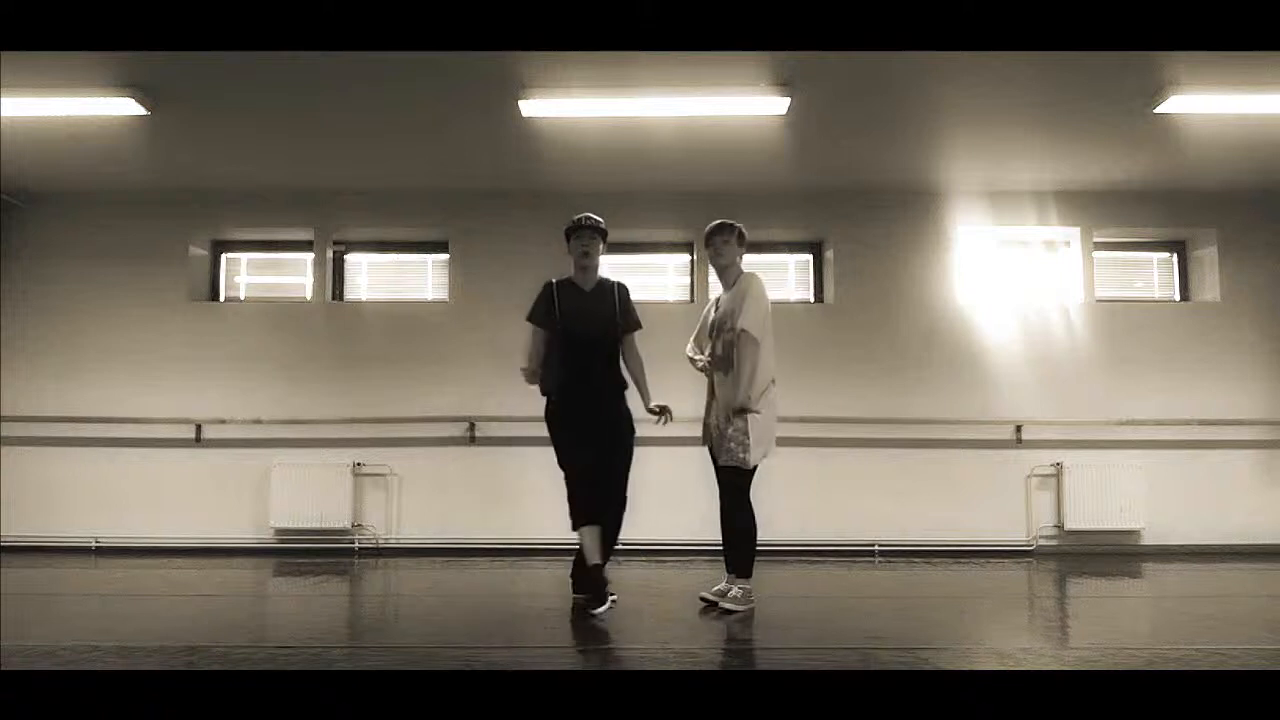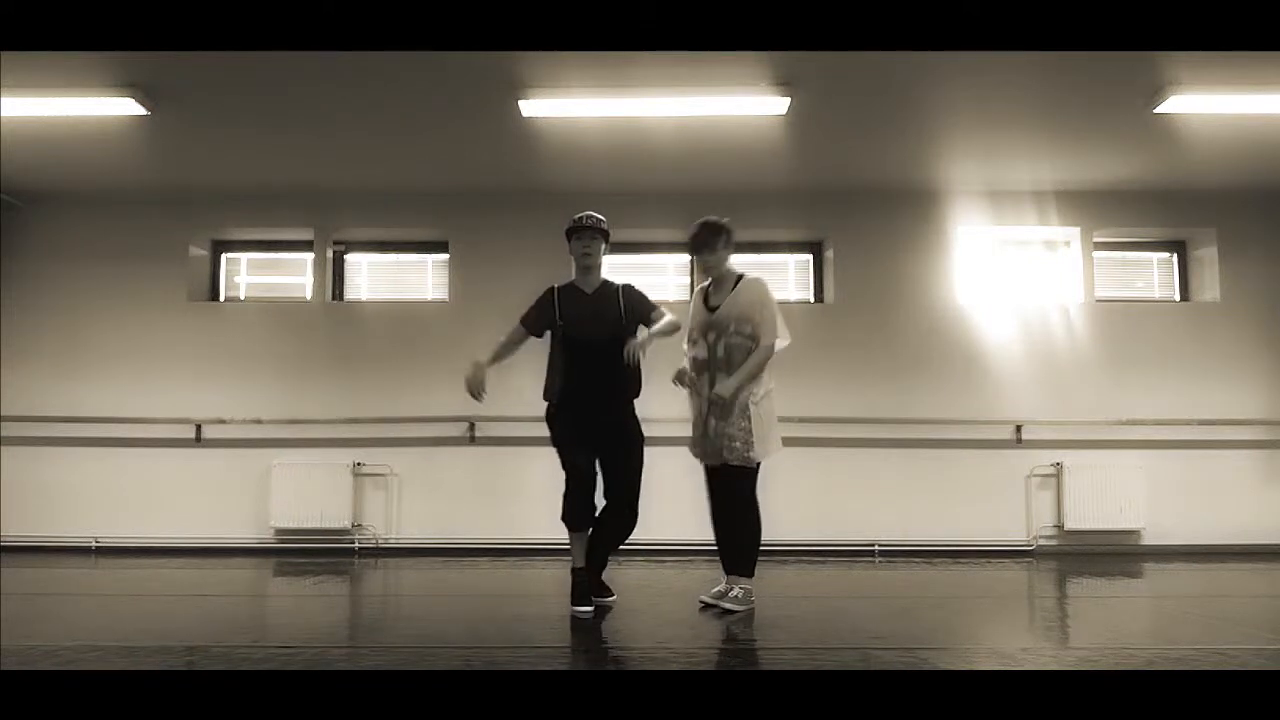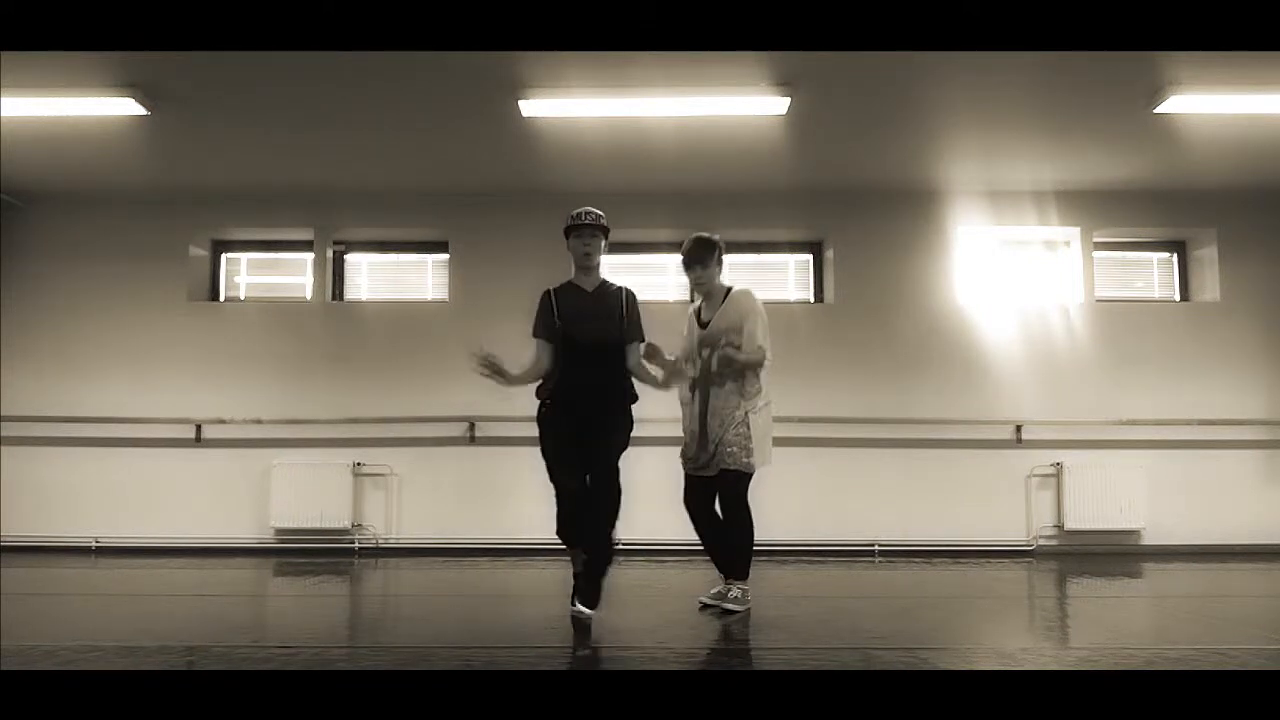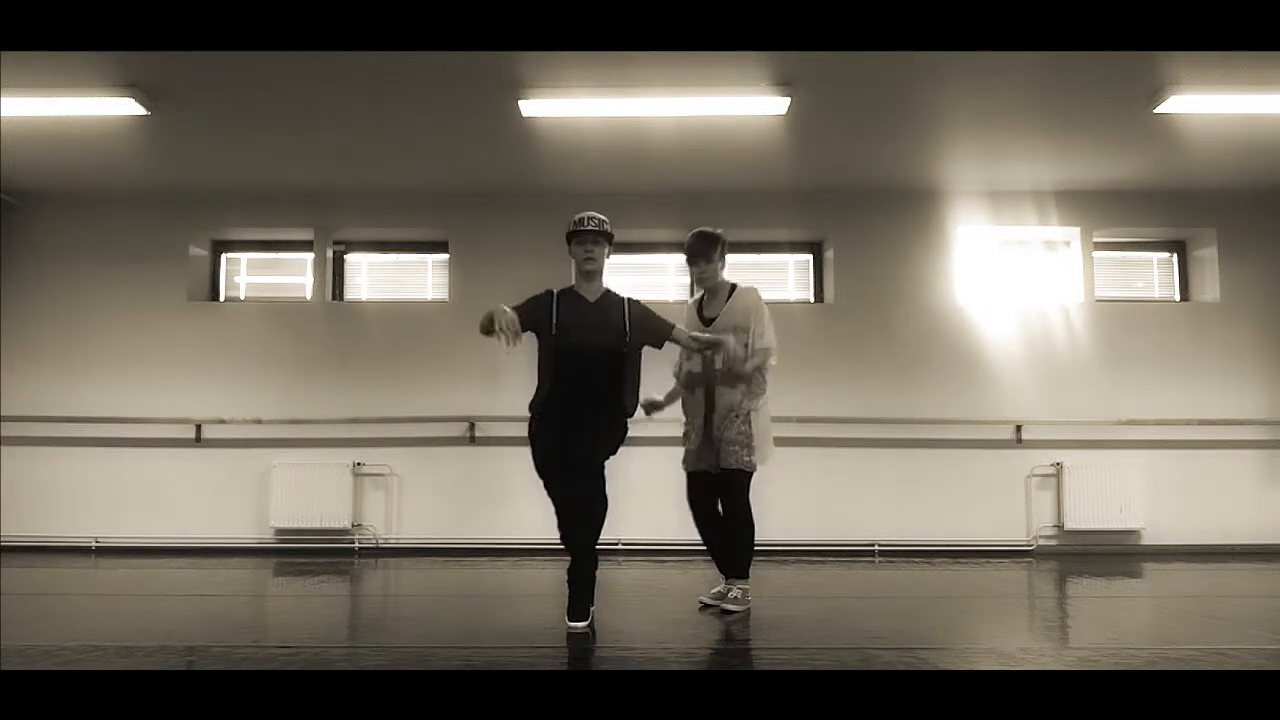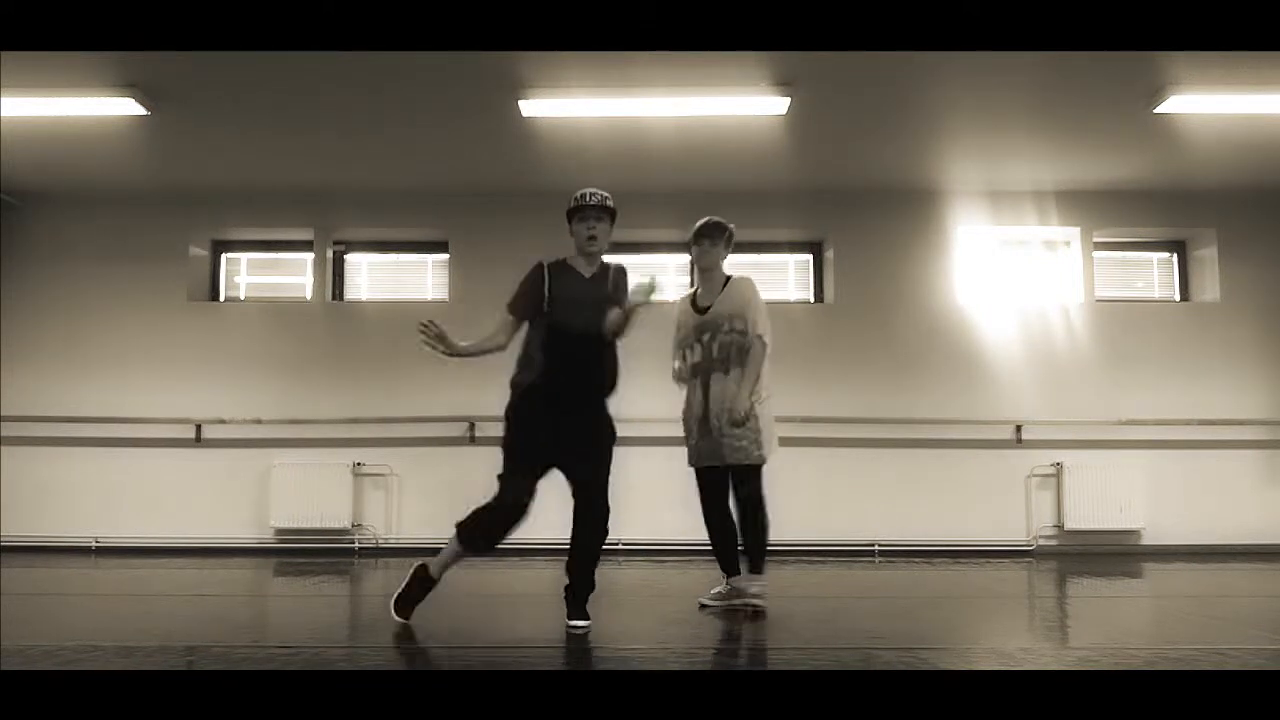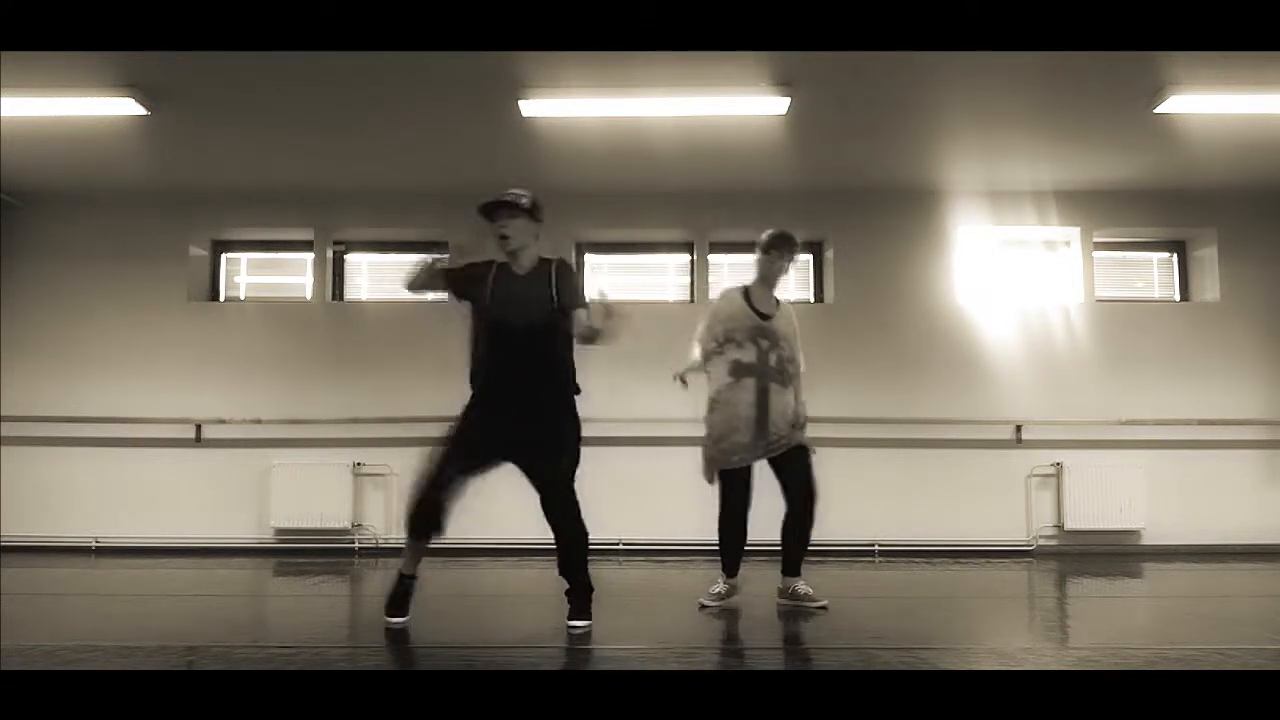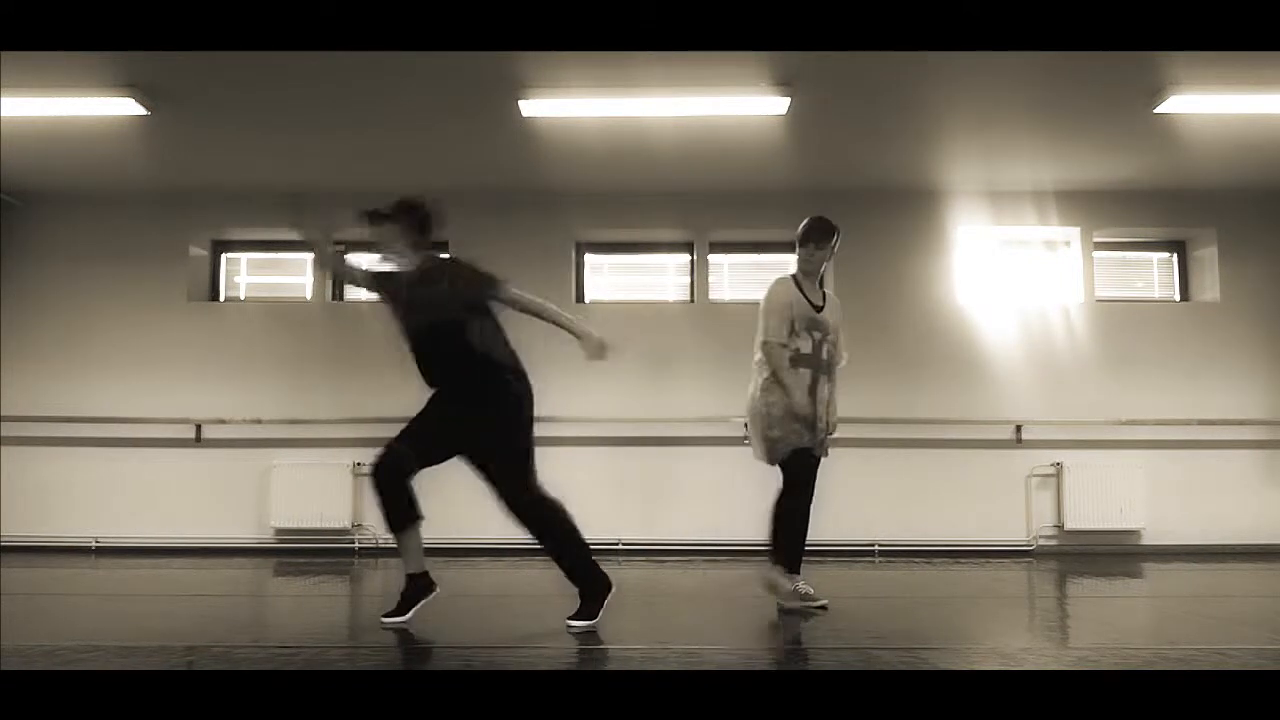
dt=0.7s
person 1, frame 1
left shoulder: (618, 293)
right shoulder: (553, 293)
left elbow: (629, 351)
right elbow: (538, 350)
left wrist: (647, 398)
right wrist: (533, 374)
left hip: (610, 405)
right hip: (567, 404)
left knee: (612, 492)
right knee: (582, 481)
left ankle: (585, 577)
right ankle: (593, 576)
person 1, frame 2
left shoulder: (625, 296)
right shoulder: (555, 299)
left elbow: (672, 321)
right elbow: (515, 337)
left wrist: (646, 336)
right wrist: (483, 363)
left hip: (617, 411)
right hip: (569, 410)
left knee: (624, 500)
right knee: (579, 479)
left ankle: (592, 567)
right ankle: (580, 575)
person 1, frame 3
left shoulder: (623, 299)
right shoulder: (553, 299)
left elbow: (632, 360)
right elbow: (543, 364)
left wrist: (659, 380)
right wrist: (509, 376)
left hip: (611, 409)
right hip: (561, 412)
left knee: (605, 480)
right knee: (572, 494)
left ankle: (591, 581)
right ankle: (585, 574)
person 1, frame 4
left shoulder: (629, 311)
right shoulder: (548, 304)
left elbow: (687, 338)
right elbow: (487, 326)
left wrist: (720, 341)
right wrist: (500, 314)
left hip: (603, 422)
right hip: (553, 423)
left knee: (584, 498)
right knee: (575, 503)
left ankle: (580, 593)
right ankle: (582, 591)
person 1, frame 5
left shoulder: (616, 277)
right shoulder: (544, 275)
left elbow: (611, 330)
right elbow: (502, 336)
left wrist: (630, 311)
right wrist: (456, 348)
left hip: (589, 413)
right hip: (537, 407)
left knee: (593, 506)
right knee: (512, 502)
left ankle: (578, 601)
right ankle: (430, 573)
person 1, frame 6
left shoulder: (560, 274)
right shoulder: (484, 275)
left elbow: (582, 330)
right elbow: (415, 284)
left wrist: (596, 329)
right wrist: (445, 259)
left hip: (550, 411)
right hip: (491, 407)
left knee: (560, 503)
right knee: (439, 481)
left ankle: (579, 598)
right ankle: (406, 577)
person 1, frame 7
left shoulder: (453, 274)
right shoulder: (402, 282)
left elbow: (520, 299)
right elbow: (348, 275)
left wrist: (579, 329)
left hip: (499, 393)
right hip: (455, 397)
left knee: (518, 492)
right knee: (390, 468)
left ankle: (593, 583)
right ankle: (417, 580)
person 2, frame 1
left shoulder: (750, 284)
right shoulder: (715, 303)
left elbow: (749, 337)
right elbow: (695, 346)
left wrist: (744, 393)
right wrist: (702, 362)
left hip: (746, 407)
right hip: (718, 406)
left knee: (738, 494)
right knee: (727, 496)
left ankle: (744, 584)
right ankle: (731, 578)
person 2, frame 2
left shoulder: (754, 289)
right shoulder: (700, 296)
left elbow: (767, 346)
left wrist: (733, 384)
right wrist: (686, 368)
left hip: (745, 405)
right hip: (709, 408)
left knee: (742, 495)
right knee: (719, 497)
left ankle: (745, 583)
right ankle: (730, 578)
person 2, frame 3
left shoulder: (744, 300)
right shoulder: (693, 315)
left elbow: (760, 354)
right elbow: (686, 369)
left wrist: (742, 359)
right wrist: (660, 361)
left hip: (740, 416)
right hip: (702, 420)
left knee: (732, 498)
right knee: (696, 501)
left ankle: (741, 585)
right ankle: (728, 578)
person 2, frame 4
left shoulder: (748, 297)
right shoulder: (693, 309)
left elbow: (766, 353)
left wrist: (747, 367)
right wrist: (664, 401)
left hip: (740, 413)
right hip: (702, 419)
left knee: (734, 498)
right knee: (700, 499)
left ankle: (740, 584)
right ankle: (728, 578)
person 2, frame 5
left shoulder: (744, 288)
right shoulder: (686, 304)
left elbow: (760, 344)
left wrist: (744, 395)
right wrist: (680, 369)
left hip: (740, 406)
right hip: (701, 410)
left knee: (747, 491)
right knee: (712, 497)
left ankle: (754, 578)
right ankle: (731, 581)
person 2, frame 6
left shoulder: (786, 314)
right shoulder: (728, 300)
left elbow: (794, 366)
right elbow: (703, 346)
left wrist: (799, 405)
right wrist: (693, 364)
left hip: (779, 418)
right hip: (732, 415)
left knee: (803, 493)
right knee: (734, 500)
left ankle: (791, 581)
right ankle: (728, 580)
person 2, frame 7
left shoulder: (832, 301)
right shoulder: (781, 290)
right elbow: (771, 346)
left wrist: (829, 407)
right wrist: (795, 395)
left hip: (811, 407)
right hip: (778, 402)
left knee: (802, 490)
right knee: (797, 479)
left ankle: (788, 577)
right ankle: (778, 569)
